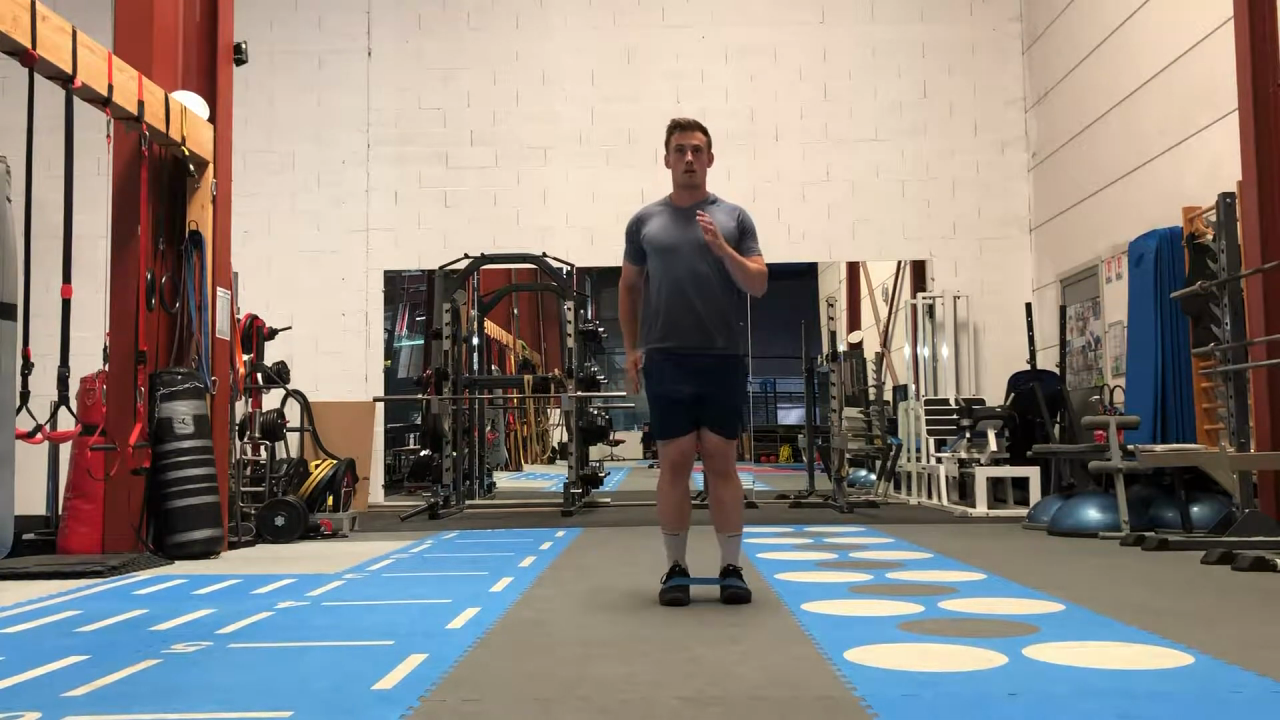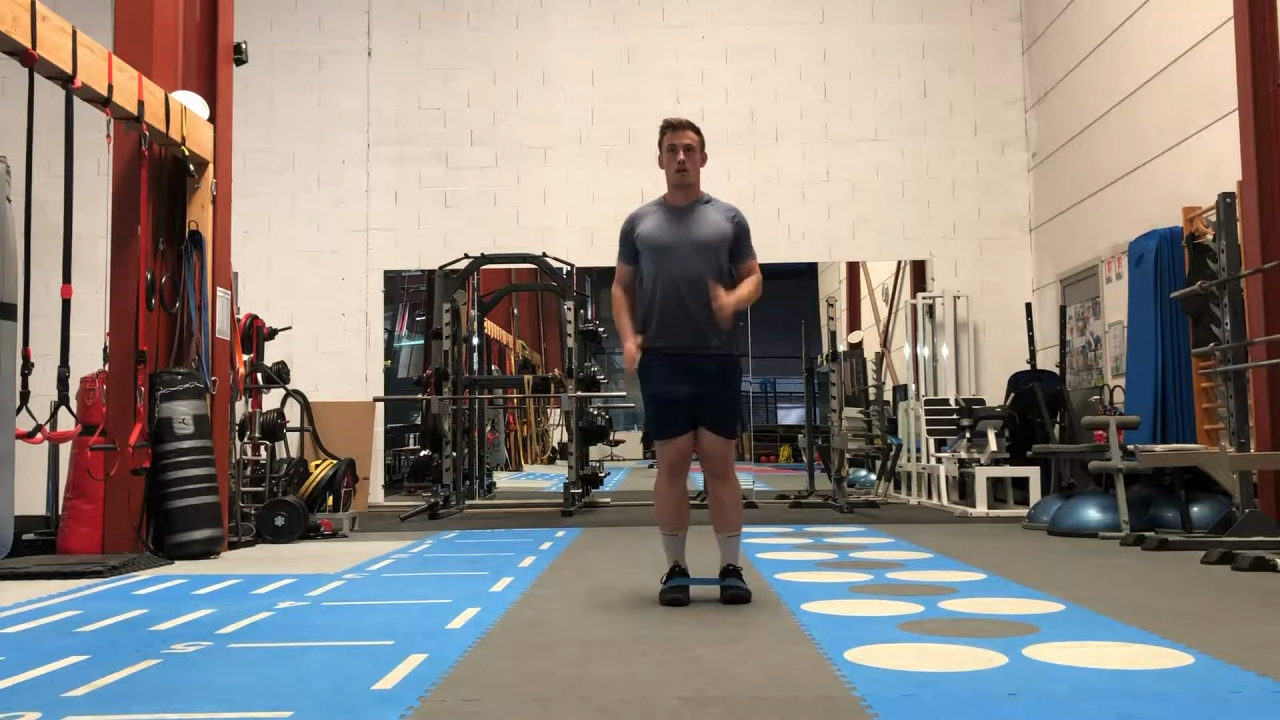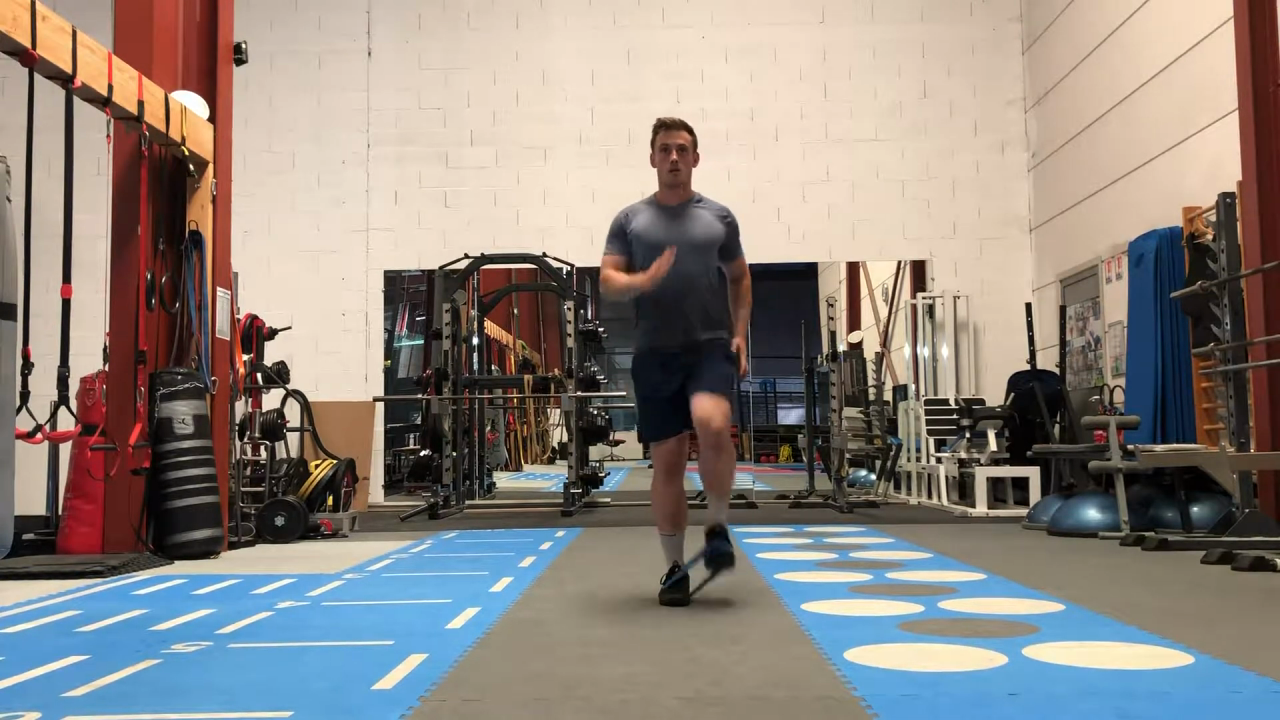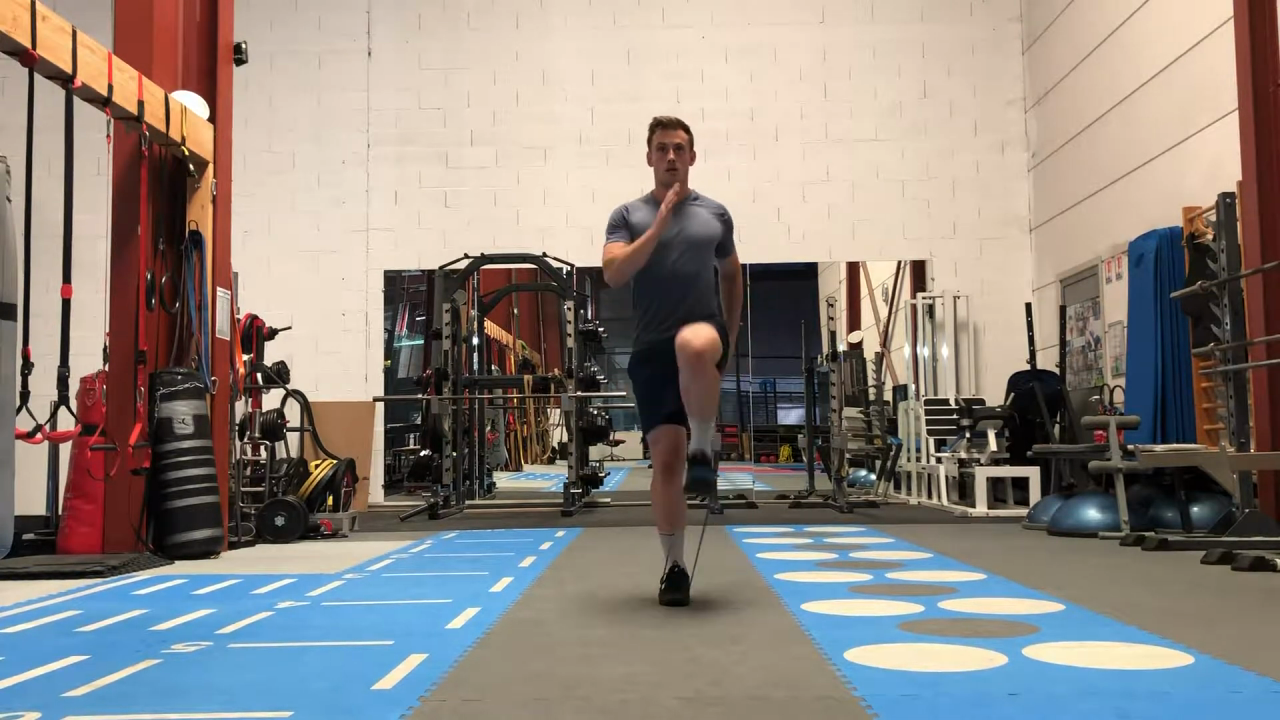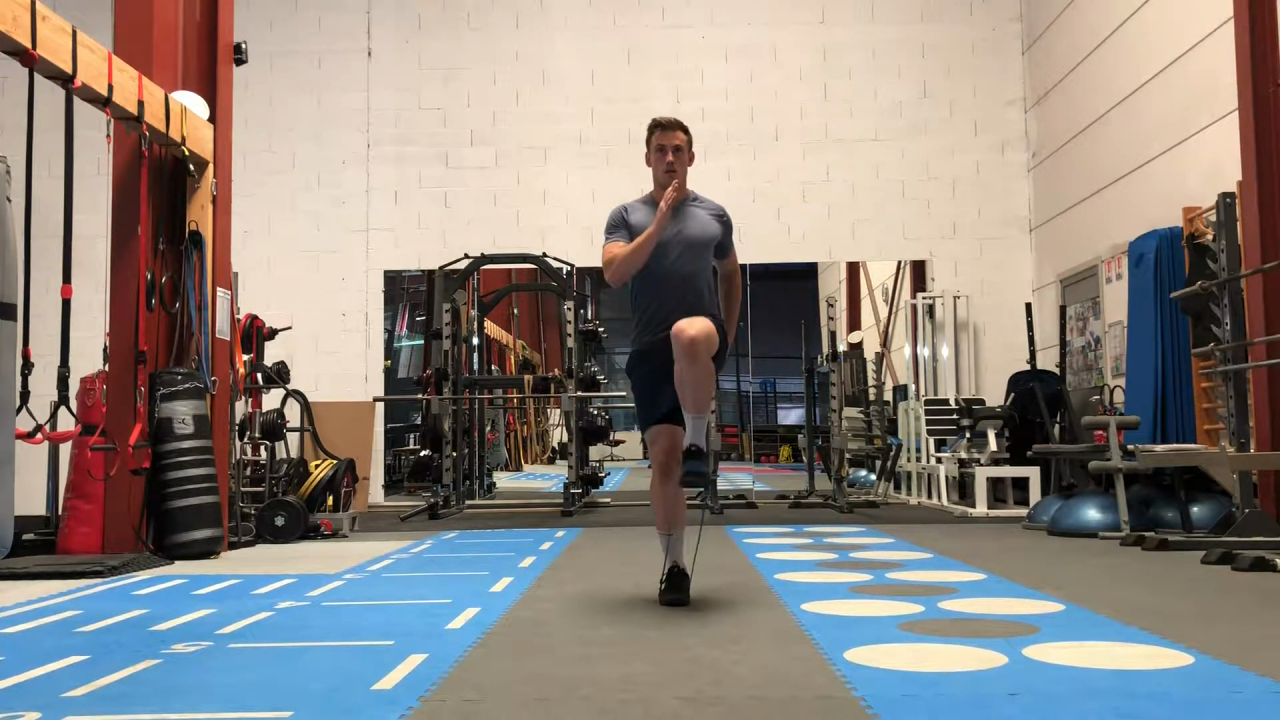
dt=0.2s
person 1, frame 1
left shoulder: (734, 217)
right shoulder: (644, 221)
left elbow: (758, 282)
right elbow: (629, 287)
left wrist: (724, 249)
right wrist: (631, 348)
left hip: (722, 358)
right hip: (666, 360)
left knee: (721, 461)
right knee: (674, 461)
left ankle: (730, 568)
right ankle: (676, 569)
person 1, frame 2
left shoulder: (728, 217)
right shoulder: (639, 221)
left elbow: (753, 277)
right elbow: (622, 285)
left wrist: (735, 302)
right wrist: (627, 335)
left hip: (717, 358)
right hip: (661, 360)
left knee: (719, 464)
right knee: (672, 462)
left ankle: (730, 568)
right ankle: (675, 568)
person 1, frame 3
left shoulder: (720, 216)
right shoulder: (630, 219)
left elbow: (740, 278)
right elbow: (607, 282)
left wrist: (740, 335)
right wrist: (643, 281)
left hip: (710, 346)
right hip: (655, 355)
left knee: (713, 427)
right knee: (667, 462)
left ankle: (717, 525)
right ankle: (674, 567)
person 1, frame 4
left shoulder: (715, 213)
right shoulder: (628, 214)
left elbow: (732, 275)
right elbow: (613, 273)
left wrist: (730, 335)
right wrist: (659, 224)
left hip: (703, 339)
right hip: (652, 349)
left knee: (693, 343)
right knee: (665, 459)
left ankle: (701, 450)
right ankle: (674, 568)
person 1, frame 5
left shoulder: (714, 214)
right shoulder: (627, 214)
left elbow: (730, 275)
right elbow: (614, 272)
left wrist: (727, 334)
right wrist: (659, 222)
left hip: (701, 336)
right hip: (651, 348)
left knee: (688, 335)
right knee: (662, 457)
left ankle: (696, 444)
right ankle: (674, 568)
